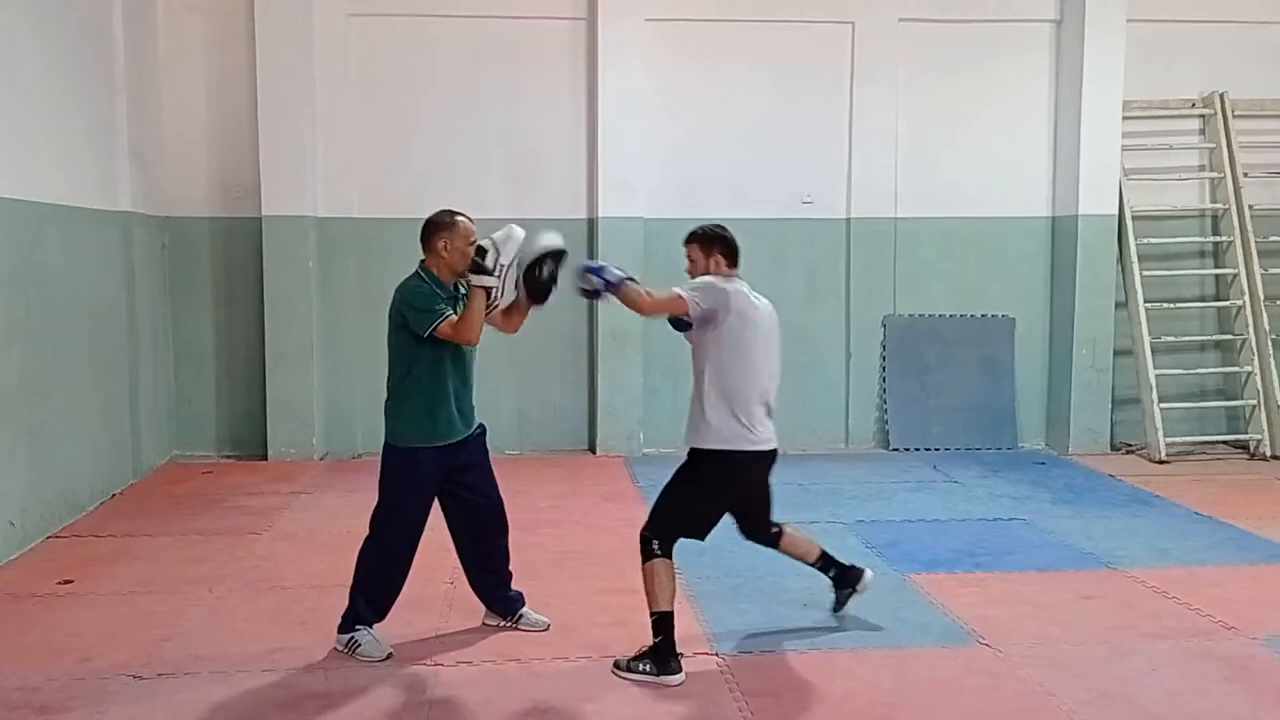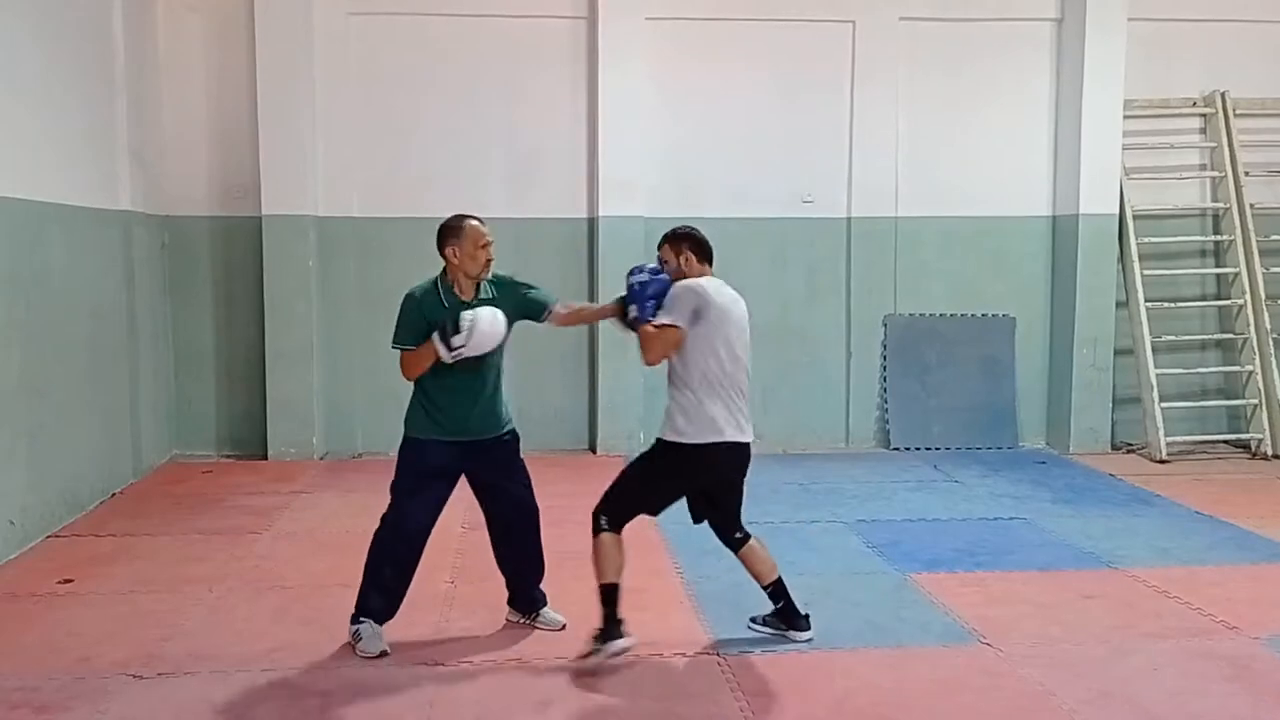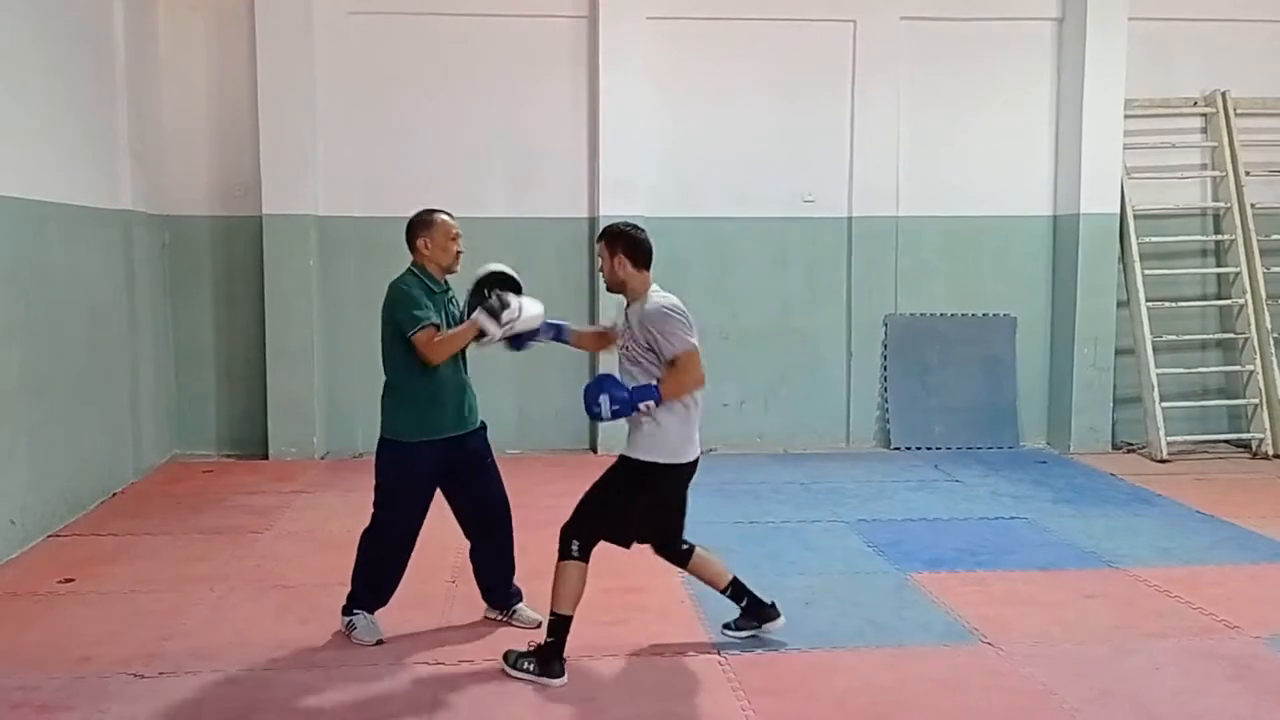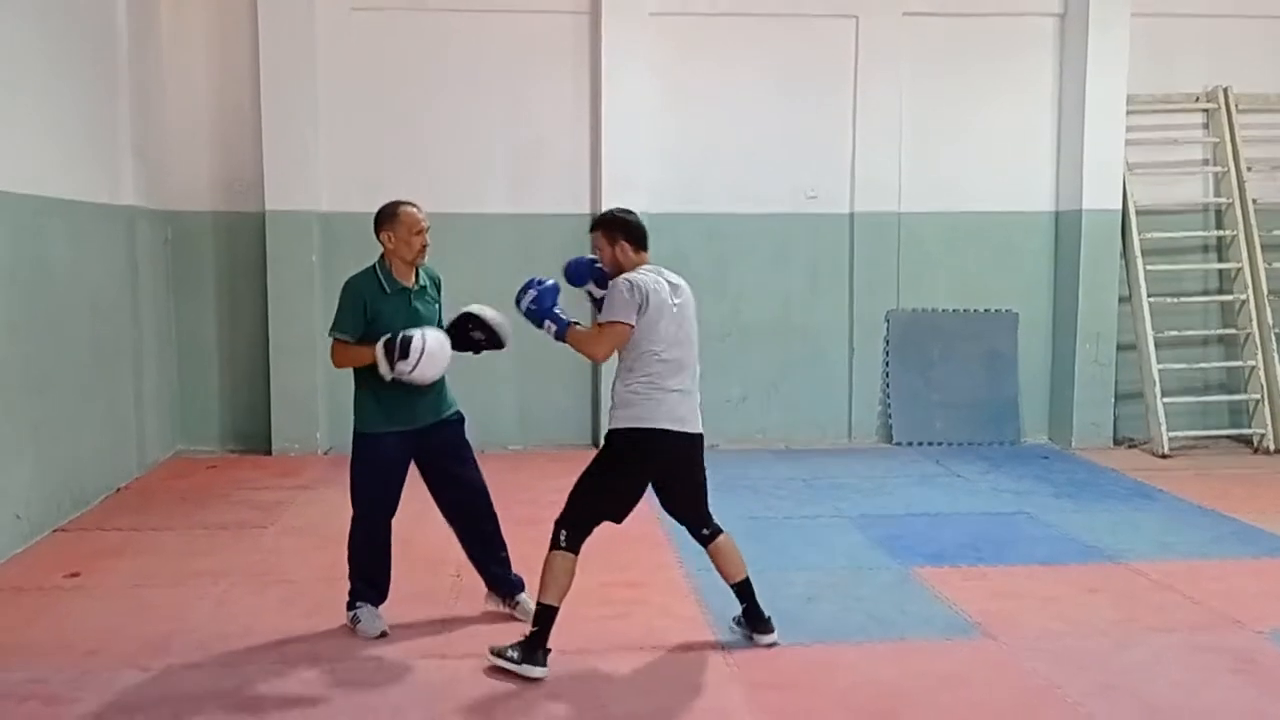
dt=0.5s
person 1, frame 1
left shoulder: (716, 291)
right shoulder: (762, 306)
left elbow: (650, 304)
left wrist: (608, 279)
right wrist: (695, 326)
left hip: (722, 451)
right hip: (758, 447)
left knee: (656, 537)
right knee: (760, 528)
left ankle: (663, 655)
right ankle: (846, 575)
person 1, frame 2
left shoulder: (689, 292)
right shoulder: (731, 299)
left elbow: (653, 353)
left wrist: (643, 309)
right wrist: (650, 307)
left hip: (688, 441)
right hip: (734, 443)
left knee: (608, 515)
right knee: (732, 530)
left ankle: (611, 626)
right ankle: (791, 616)
person 1, frame 3
left shoulder: (662, 311)
right shoulder: (634, 306)
left elbow: (691, 376)
right elbow: (604, 339)
left wrist: (634, 399)
right wrist: (552, 331)
left hip: (656, 458)
right hip: (667, 455)
left knee: (576, 537)
right knee: (671, 545)
left ankle: (550, 656)
right ankle: (757, 609)
person 1, frame 4
left shoulder: (630, 286)
right shoulder: (679, 285)
left elbow: (599, 349)
left wrist: (552, 320)
right wrist: (603, 290)
left hip: (639, 431)
right hip: (686, 431)
left knee: (568, 529)
right knee: (703, 526)
left ankle: (535, 646)
right ankle: (757, 619)
person 2, frame 1
left shoulder: (458, 289)
right shoulder: (414, 292)
left elbow: (509, 323)
right elbow: (468, 334)
right wrist: (482, 281)
left hip: (462, 434)
right hip: (414, 442)
left knee: (487, 520)
right knee: (394, 534)
left ankle: (502, 604)
right ankle: (355, 625)
person 2, frame 2
left shoulder: (505, 290)
right shoulder: (420, 300)
left elbow: (563, 313)
right elbow: (410, 370)
left wrist: (617, 308)
right wrist: (443, 345)
left hip: (492, 435)
right hip: (430, 438)
left knee: (519, 519)
right knee: (403, 527)
left ankle: (526, 603)
right ankle: (367, 620)
person 2, frame 3
left shoulder: (443, 290)
right shoulder: (405, 291)
right elbow: (434, 351)
left wrist: (482, 327)
right wrist: (482, 321)
left hip: (463, 429)
right hip: (411, 438)
left knee: (492, 513)
right knee: (393, 526)
left ankle: (502, 599)
right ankle: (359, 609)
person 2, frame 4
left shoulder: (432, 281)
right shoulder: (360, 288)
right elbow: (340, 355)
right wrist: (382, 350)
left hip: (440, 418)
right hip: (381, 427)
left knee: (473, 502)
right knee: (373, 515)
left ankle: (506, 588)
right ankle: (364, 603)
